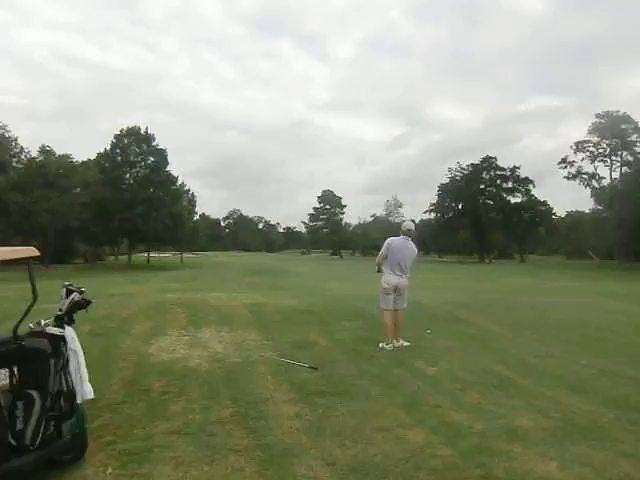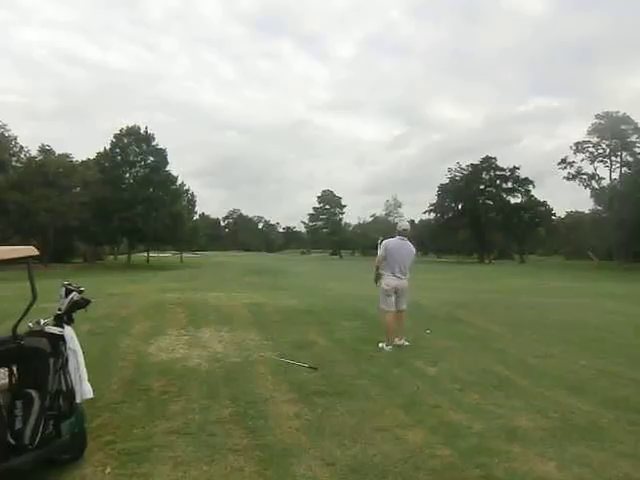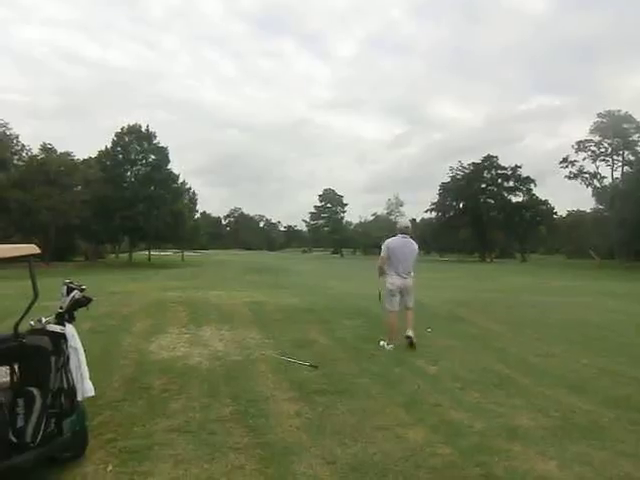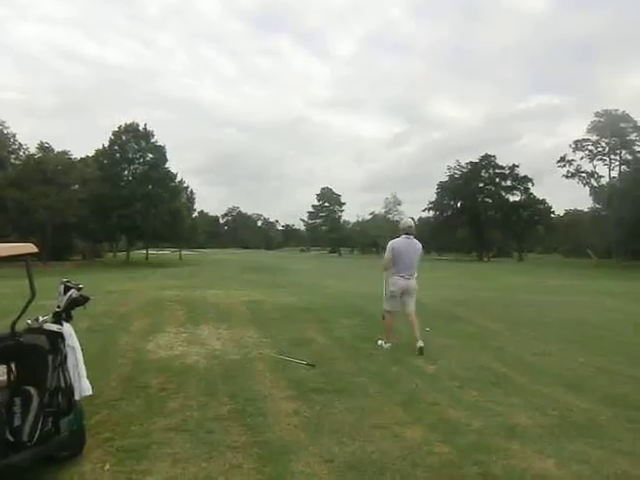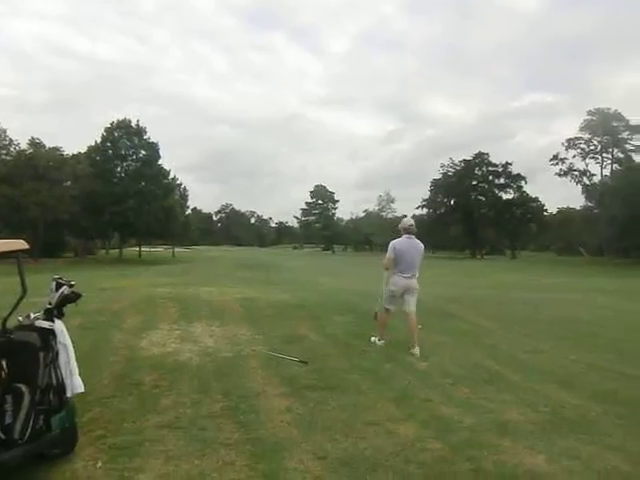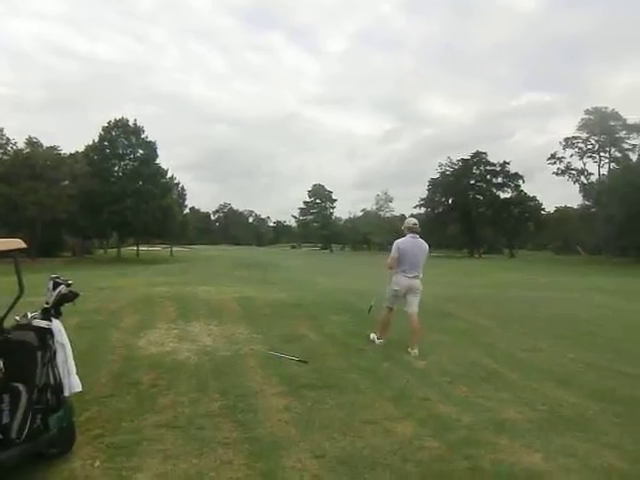
dt=0.2s
person 1, frame 1
left shoulder: (390, 241)
right shoulder: (414, 249)
left elbow: (379, 261)
left wrist: (379, 267)
left hip: (388, 278)
right hip: (403, 281)
left knee: (387, 310)
right knee: (398, 311)
left ankle: (388, 342)
right ankle: (397, 340)
person 1, frame 2
left shoulder: (387, 243)
right shoulder: (412, 248)
left elbow: (378, 263)
left wrist: (377, 274)
left hip: (388, 280)
right hip: (403, 282)
left knee: (388, 312)
right knee: (401, 311)
left ankle: (388, 343)
right ankle: (398, 338)
person 1, frame 3
left shoulder: (389, 242)
right shoulder: (414, 246)
left elbow: (381, 264)
left wrist: (380, 272)
left hip: (393, 280)
right hip: (408, 280)
left knee: (392, 312)
right knee: (409, 308)
left ankle: (390, 343)
right ankle: (409, 331)
person 1, frame 4
left shoulder: (393, 244)
right shoulder: (418, 246)
left elbow: (386, 266)
left wrist: (387, 267)
left hip: (395, 281)
right hip: (411, 282)
left knee: (389, 312)
right knee: (412, 313)
left ankle: (387, 341)
right ankle: (419, 341)
person 1, frame 5
left shoulder: (395, 243)
right shoulder: (420, 245)
left elbow: (386, 266)
left wrist: (387, 261)
left hip: (396, 280)
right hip: (412, 282)
left knee: (386, 310)
right knee: (411, 313)
left ankle: (380, 338)
right ankle: (415, 347)
person 1, frame 6
left shoulder: (399, 243)
right shoulder: (425, 246)
left elbow: (390, 265)
left wrist: (396, 262)
left hip: (399, 280)
right hip: (416, 282)
left knee: (389, 308)
right knee: (413, 314)
left ankle: (379, 337)
right ankle: (413, 348)
